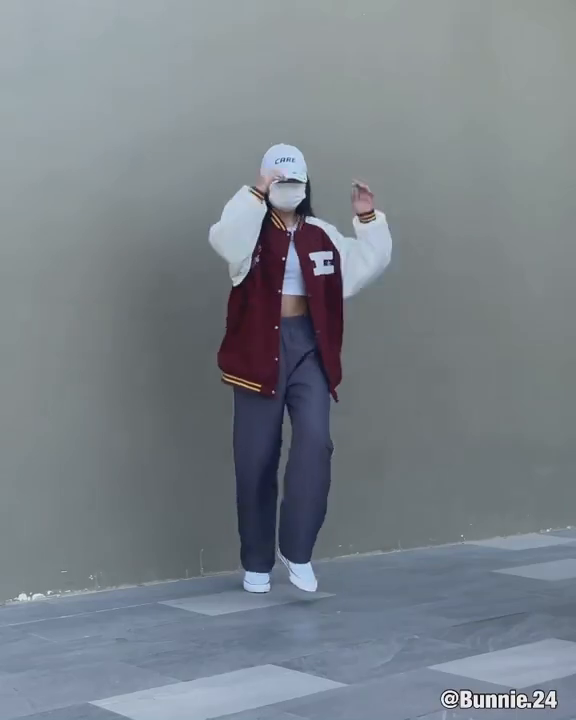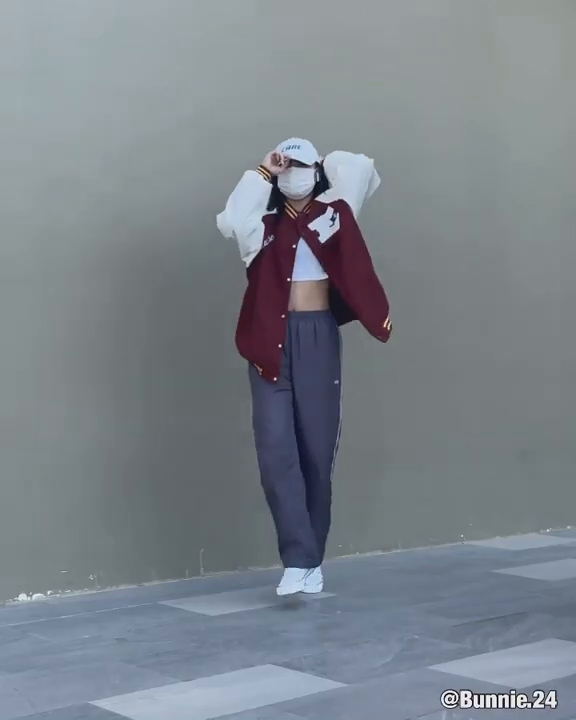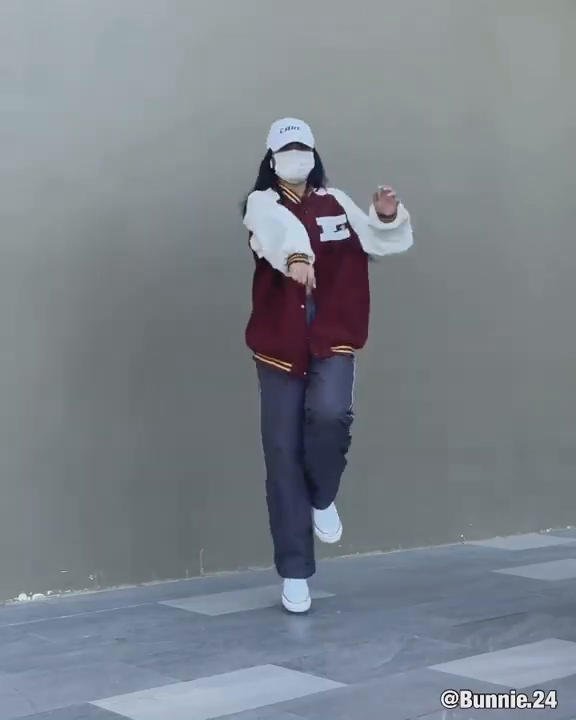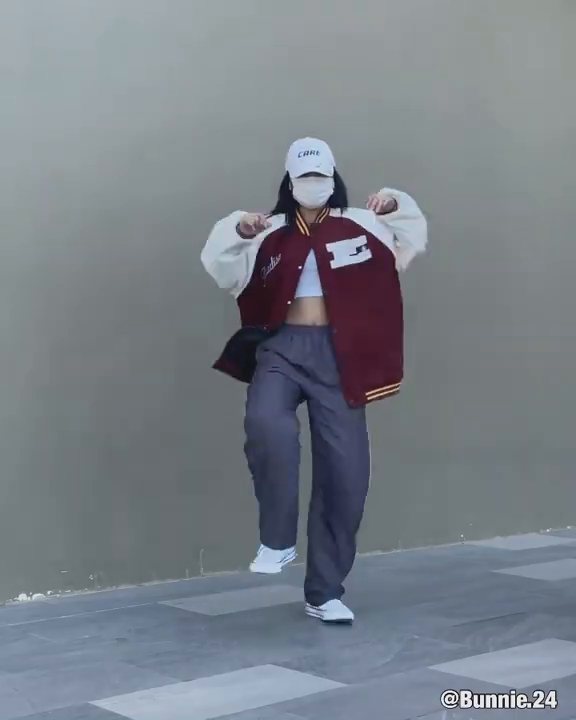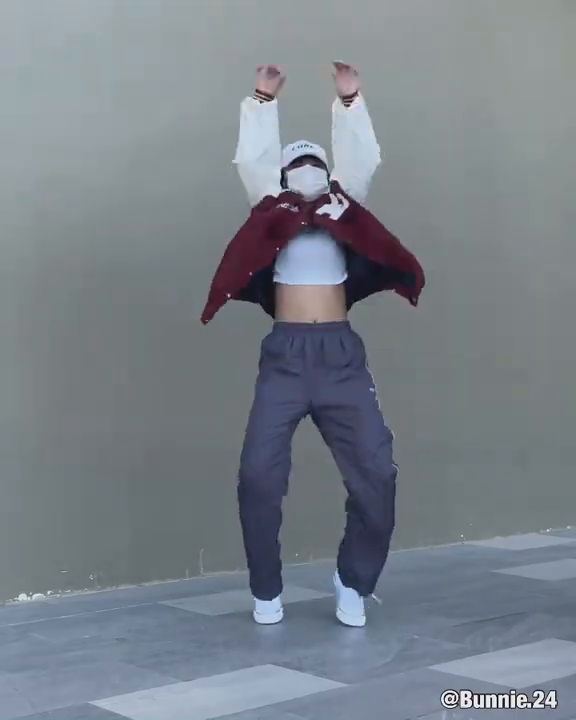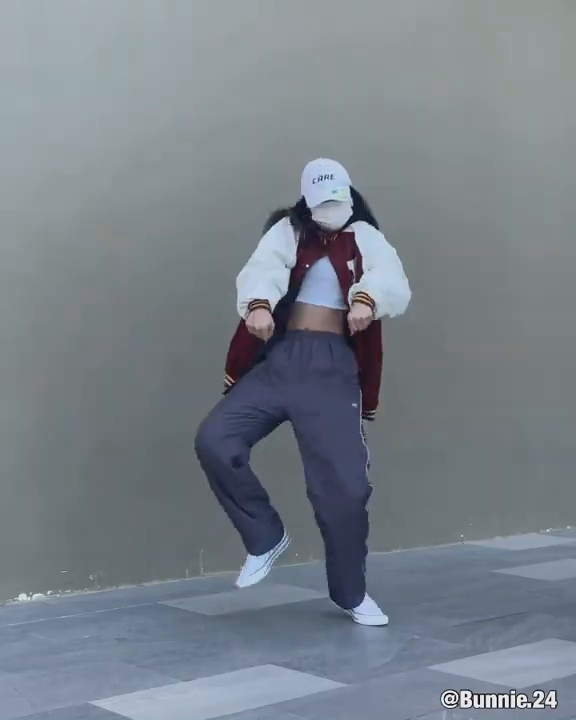
dt=0.5s
person 1, frame 1
left shoulder: (322, 234)
right shoulder: (248, 228)
left elbow: (365, 265)
right elbow: (223, 238)
left wrist: (367, 218)
right wrist: (255, 196)
left hip: (308, 348)
right hip: (258, 349)
left knee: (314, 443)
right knee: (256, 458)
left ankle: (298, 551)
right ankle: (257, 561)
person 1, frame 2
left shoulder: (334, 209)
right shoulder: (263, 223)
left elbow: (363, 170)
right elbow: (230, 221)
left wrist: (323, 162)
right wrist: (262, 173)
left hip: (319, 339)
right hip: (272, 341)
left knee: (317, 452)
right knee: (277, 448)
left ankle: (312, 558)
right ankle: (298, 559)
person 1, frame 3
left shoulder: (337, 204)
right shoulder: (262, 204)
left elbow: (385, 239)
right elbow: (276, 229)
left wrist: (388, 215)
right wrist: (295, 256)
left hip: (331, 328)
right hip: (282, 333)
left knee: (331, 413)
right knee: (283, 449)
left ankle: (322, 498)
right ankle: (294, 567)
person 1, frame 4
left shoulder: (357, 224)
right shoulder: (272, 229)
left elbow: (412, 236)
right elbow: (218, 261)
left wrist: (396, 205)
right wrist: (236, 229)
left hip: (339, 356)
right hip: (282, 349)
left knee: (346, 470)
right knee: (266, 427)
left ankle: (324, 589)
right ankle: (277, 541)
person 1, frame 5
left shoulder: (340, 206)
right shoulder: (273, 209)
left elbow: (363, 157)
right elbow: (252, 159)
left wrist: (350, 101)
right wrist: (262, 98)
left hip: (340, 354)
right hip: (285, 356)
left knee: (375, 473)
right knee: (260, 472)
left ankle: (353, 583)
right ankle: (266, 591)
person 1, frame 6
left shoulder: (365, 238)
right shoulder: (287, 232)
left elbow: (395, 289)
right elbow: (259, 275)
left wrist: (368, 299)
right wrist: (256, 305)
left hip: (333, 366)
right hip: (280, 358)
left knee: (343, 486)
right knee: (214, 442)
left ankle: (351, 592)
right ankle: (264, 536)
